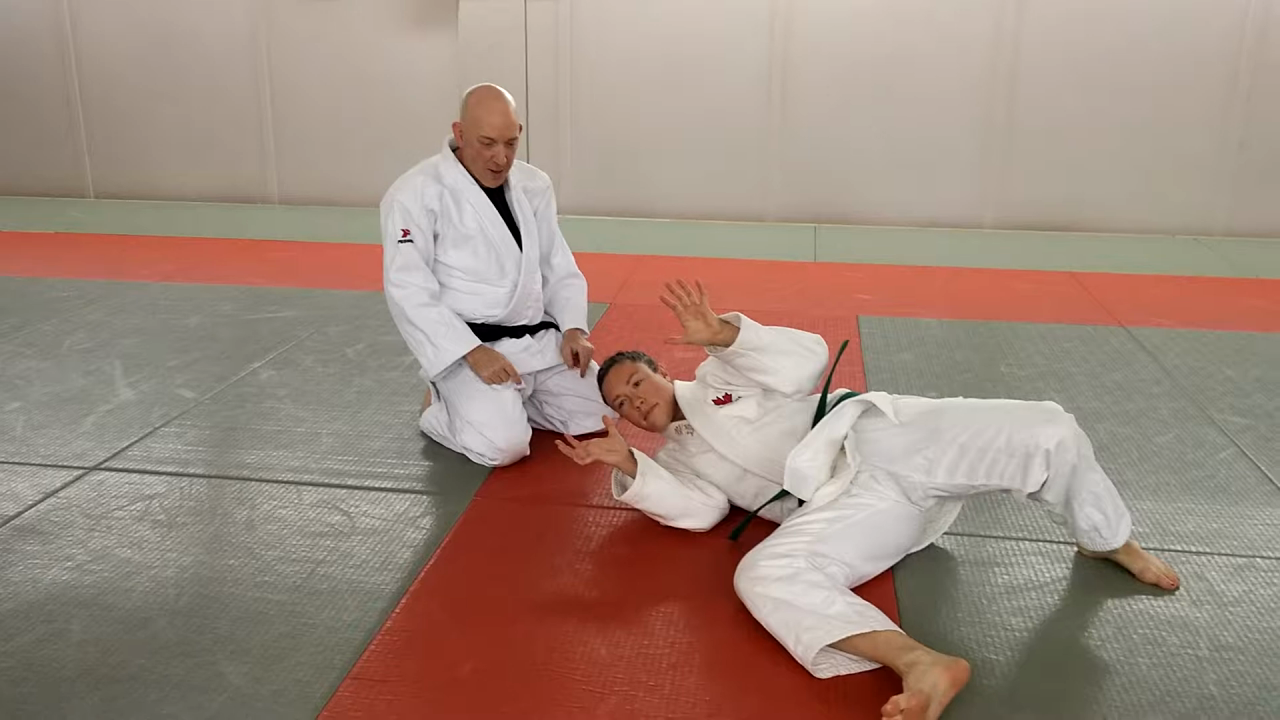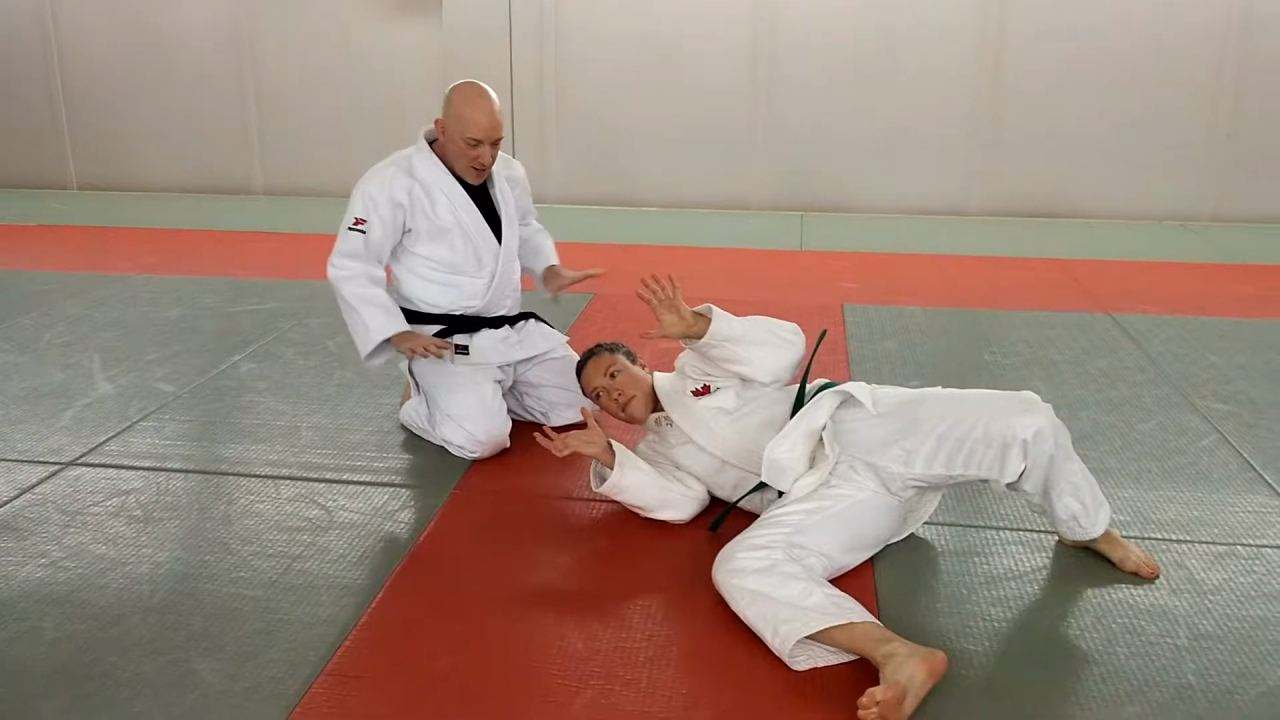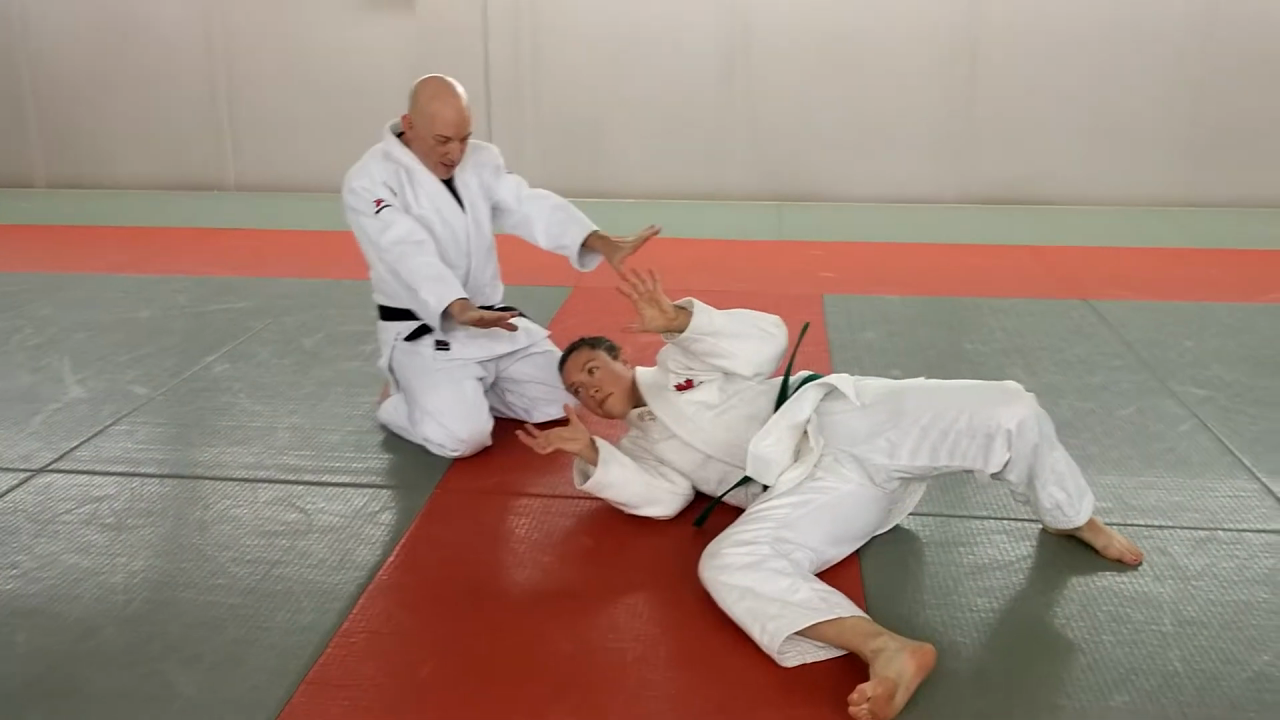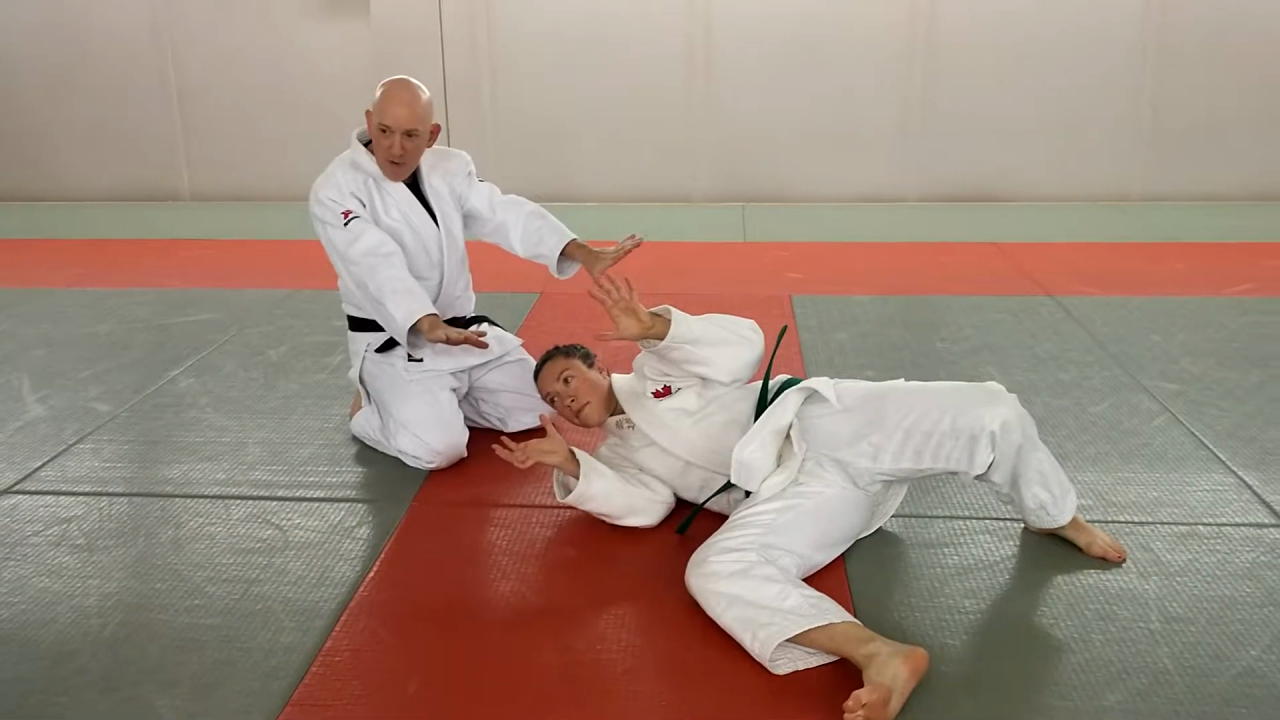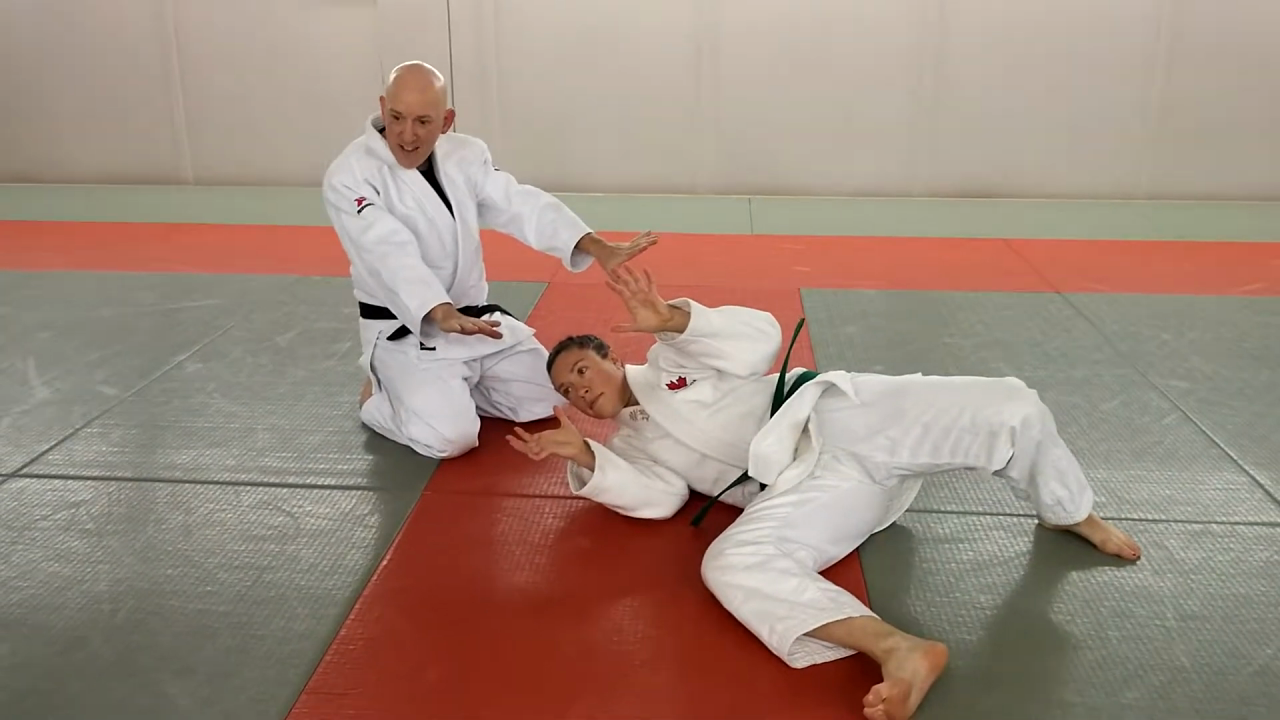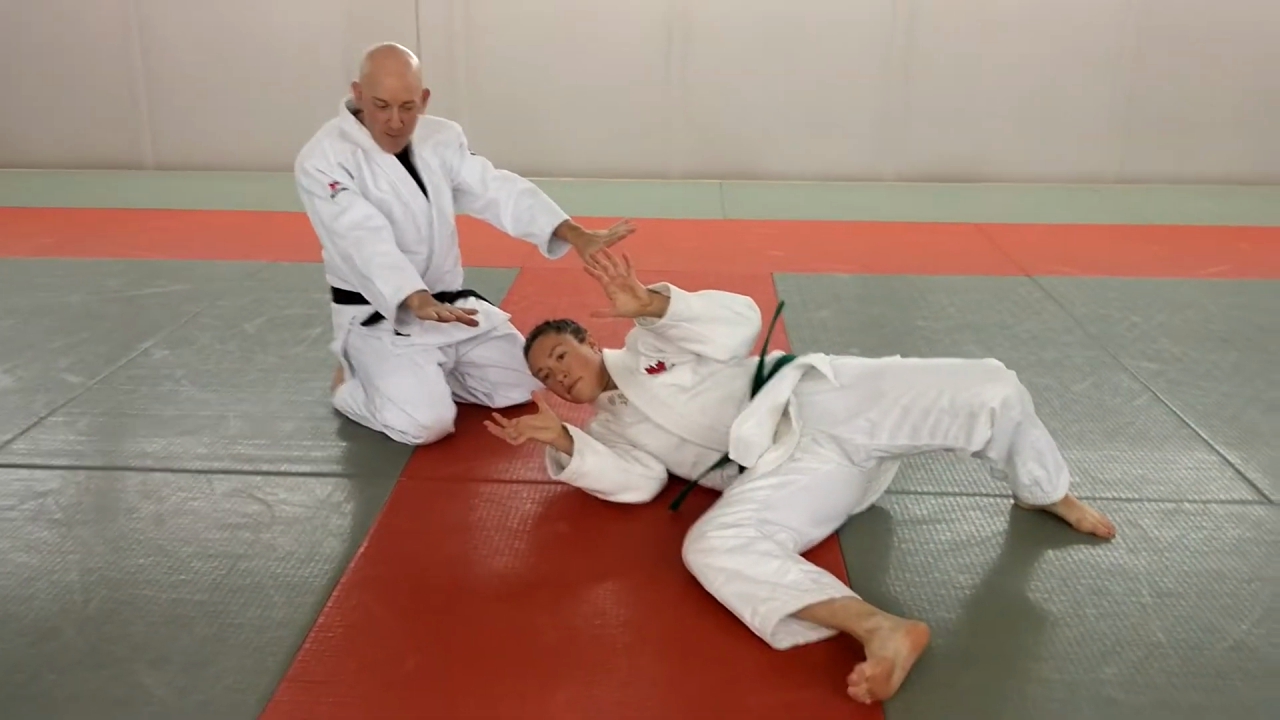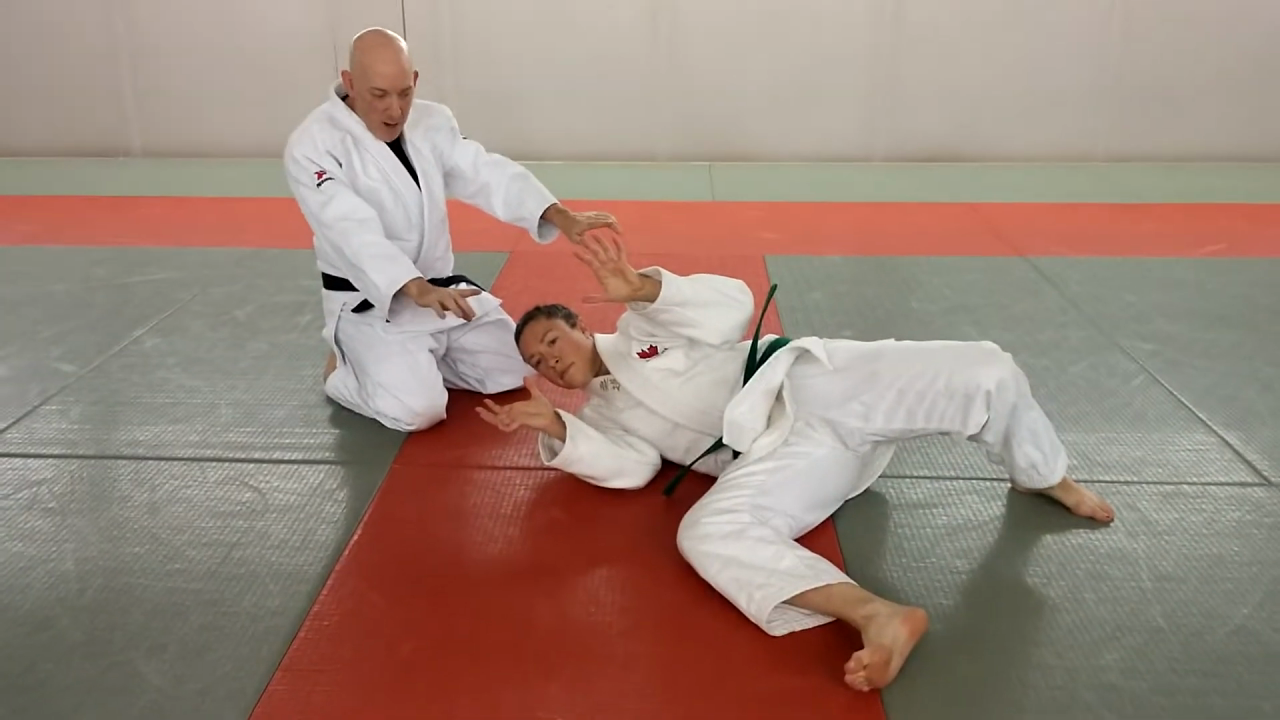
dt=0.4s
person 1, frame 1
left shoulder: (717, 376)
right shoulder: (676, 458)
left elbow: (805, 359)
right elbow: (696, 509)
left wrist: (723, 333)
right wrist: (627, 465)
left hip: (882, 435)
right hip: (841, 499)
left knee: (1044, 430)
right knee: (763, 577)
left ankle: (1109, 543)
right ankle: (924, 665)
person 1, frame 2
left shoulder: (696, 365)
right shoulder: (657, 451)
left elbow: (782, 348)
right elbow: (675, 500)
left wrist: (695, 326)
right wrist: (606, 458)
left hip: (859, 425)
right hip: (822, 491)
left knee: (1022, 421)
right knee: (740, 569)
left ankle: (1089, 532)
right ankle: (899, 656)
person 1, frame 3
left shoulder: (679, 359)
right shoulder: (641, 444)
left elbow: (764, 341)
right elbow: (661, 495)
left wrist: (677, 320)
right wrist: (589, 454)
left hip: (844, 418)
right hip: (806, 483)
left knee: (1007, 410)
right knee: (727, 565)
left ankle: (1074, 520)
right ankle: (888, 650)
person 1, frame 4
left shoulder: (655, 367)
right shoulder: (617, 453)
left elbow: (740, 346)
right elbow: (642, 504)
left wrist: (653, 327)
right wrist: (568, 465)
left hip: (825, 422)
right hip: (788, 488)
left knee: (990, 412)
right knee: (713, 572)
left ankle: (1057, 520)
right ankle: (880, 655)
person 1, frame 5
left shoulder: (670, 358)
right shoulder: (632, 443)
left elbow: (757, 339)
right elbow: (658, 495)
left wrist: (671, 318)
right wrist: (583, 457)
left hip: (842, 414)
right hip: (805, 482)
left knee: (1010, 407)
right knee: (730, 565)
left ankle: (1071, 516)
right ankle: (899, 649)
person 1, frame 6
left shoulder: (647, 341)
right shoulder: (610, 428)
left elbow: (738, 323)
right elbow: (636, 480)
left wrist: (652, 303)
right wrist: (562, 442)
left hip: (821, 398)
right hip: (783, 464)
left knee: (987, 387)
right knee: (711, 548)
left ankle: (1047, 496)
right ankle: (880, 629)
person 1, frame 7
left shoulder: (640, 327)
right shoulder: (602, 414)
left elbow: (730, 307)
right elbow: (630, 466)
left wrist: (642, 288)
right wrist: (554, 428)
left hip: (814, 381)
right hip: (779, 449)
left knee: (984, 371)
right knee: (705, 535)
left ankle: (1044, 479)
right ankle: (877, 614)
person 2, frame 1
left shoulder: (533, 185)
right shoulder: (415, 193)
left elbow: (558, 267)
right elbow: (409, 292)
left wrist: (573, 329)
right wrist: (472, 352)
left hip: (538, 340)
right hip: (468, 349)
left knee: (600, 416)
right knee: (502, 444)
left ankle: (507, 400)
right ankle: (440, 407)
person 2, frame 2
left shoulder: (509, 174)
right shoulder: (391, 184)
right elbow: (350, 268)
left wrist: (549, 271)
right wrist: (396, 334)
left hip: (516, 331)
right hip: (445, 343)
left knee: (582, 407)
right knee: (483, 438)
left ankle: (492, 390)
right ankle: (421, 399)
person 2, frame 3
left shoulder: (480, 160)
right shoulder: (369, 180)
left elbow: (530, 209)
right elbow: (408, 253)
left wrist: (602, 243)
right wrist: (459, 310)
left hip: (491, 319)
right hip: (424, 332)
left knee: (562, 402)
right knee: (462, 435)
left ankle: (470, 387)
right ankle: (401, 397)
person 2, frame 4
left shoulder: (449, 168)
right shoulder: (336, 190)
left elbow: (505, 216)
right elbow: (377, 267)
left wrist: (582, 253)
right wrist: (428, 325)
left hip: (463, 329)
right hip: (394, 343)
left knee: (538, 410)
right knee: (438, 447)
left ankle: (442, 400)
right ankle: (370, 410)
person 2, frame 5
left shoulder: (465, 155)
right shoulder: (350, 176)
left elbow: (519, 205)
right elbow: (391, 254)
left wrist: (596, 246)
right wrist: (442, 314)
left hip: (475, 317)
right hip: (407, 332)
left knee: (549, 399)
right knee: (450, 436)
left ankle: (452, 388)
right ankle: (380, 396)
person 2, frame 6
left shoulder: (440, 138)
right shoulder: (323, 159)
left elbow: (496, 191)
right elbow: (365, 241)
left wrist: (574, 234)
right wrist: (416, 301)
left hip: (450, 303)
right hip: (379, 317)
left knee: (523, 385)
right knee: (425, 422)
left ankle: (429, 374)
right ankle: (354, 384)
person 2, frame 7
left shoulder: (432, 121)
right shoulder: (312, 145)
left elbow: (486, 175)
right elbow: (353, 231)
left wrist: (560, 216)
right wrist: (416, 289)
left hip: (442, 290)
right hip: (370, 304)
left knee: (515, 371)
right knee: (417, 409)
left ankle: (420, 360)
right ankle: (345, 370)
